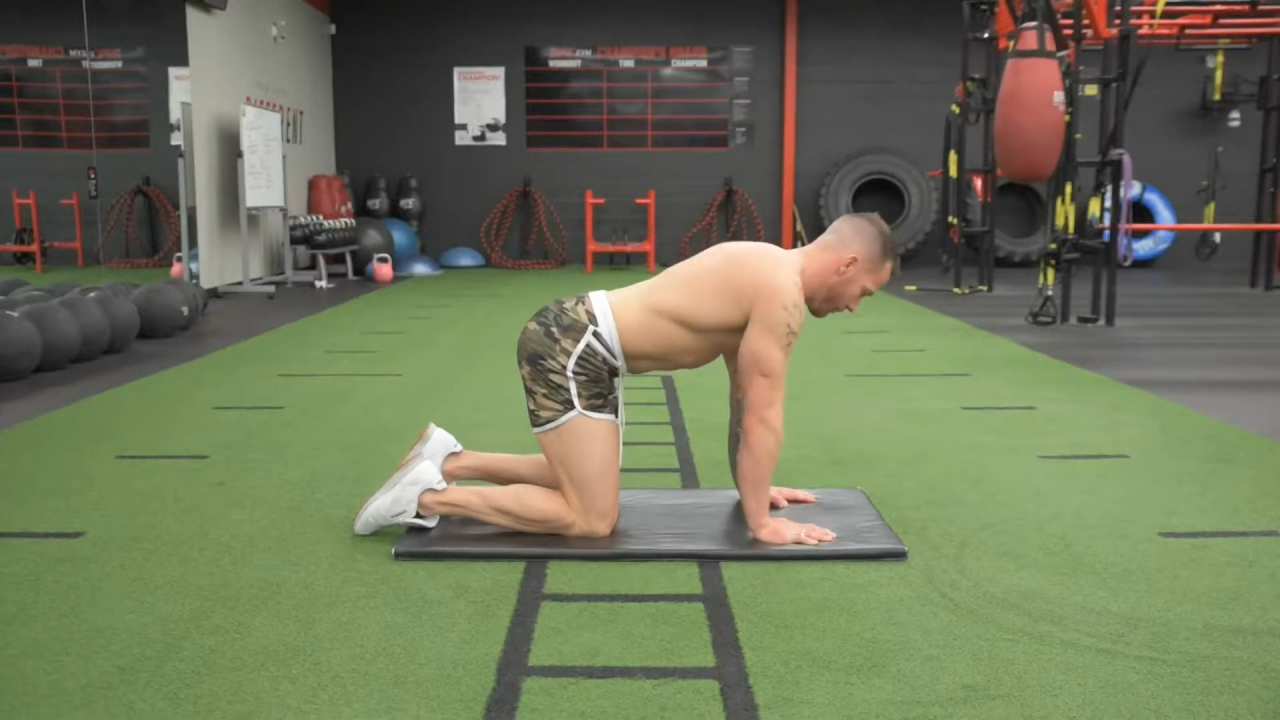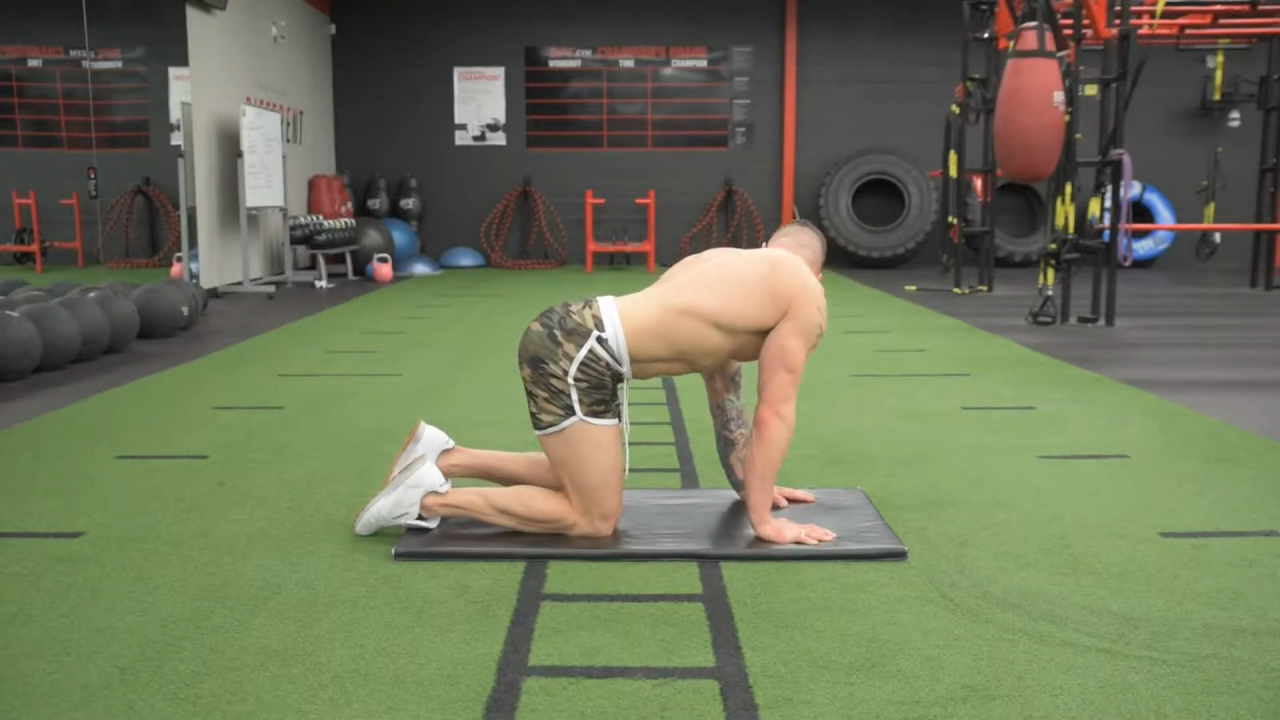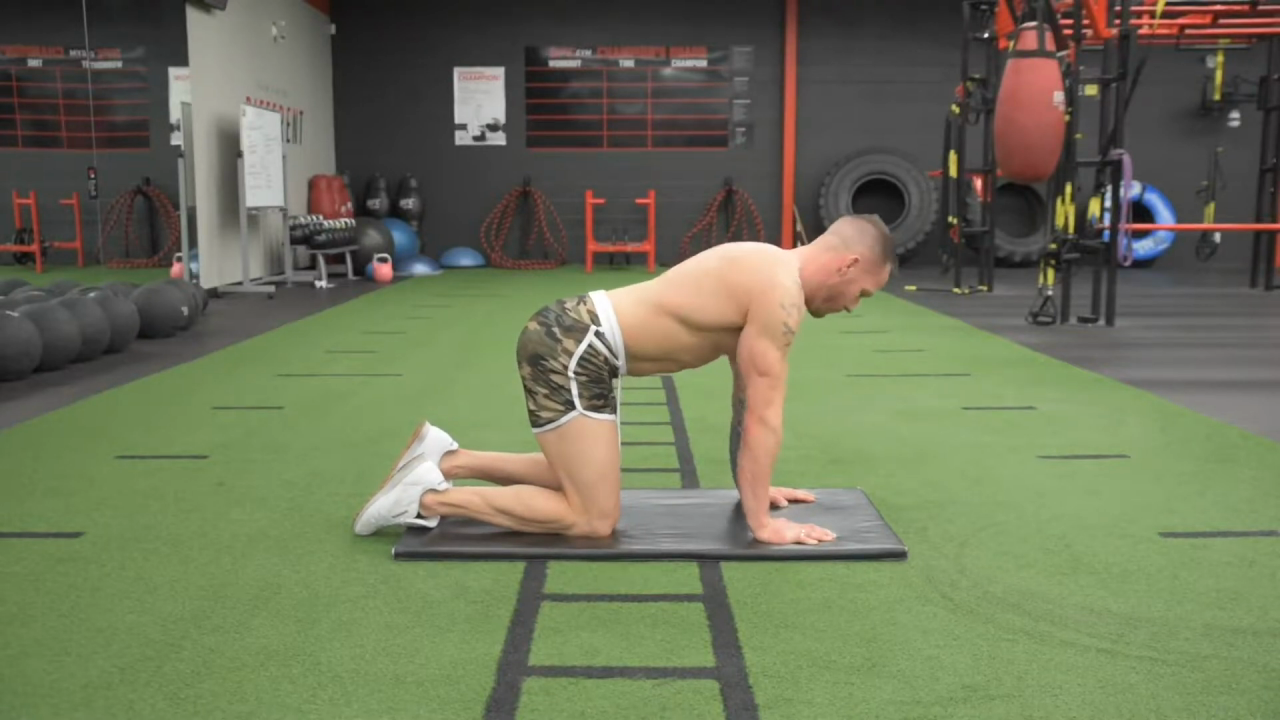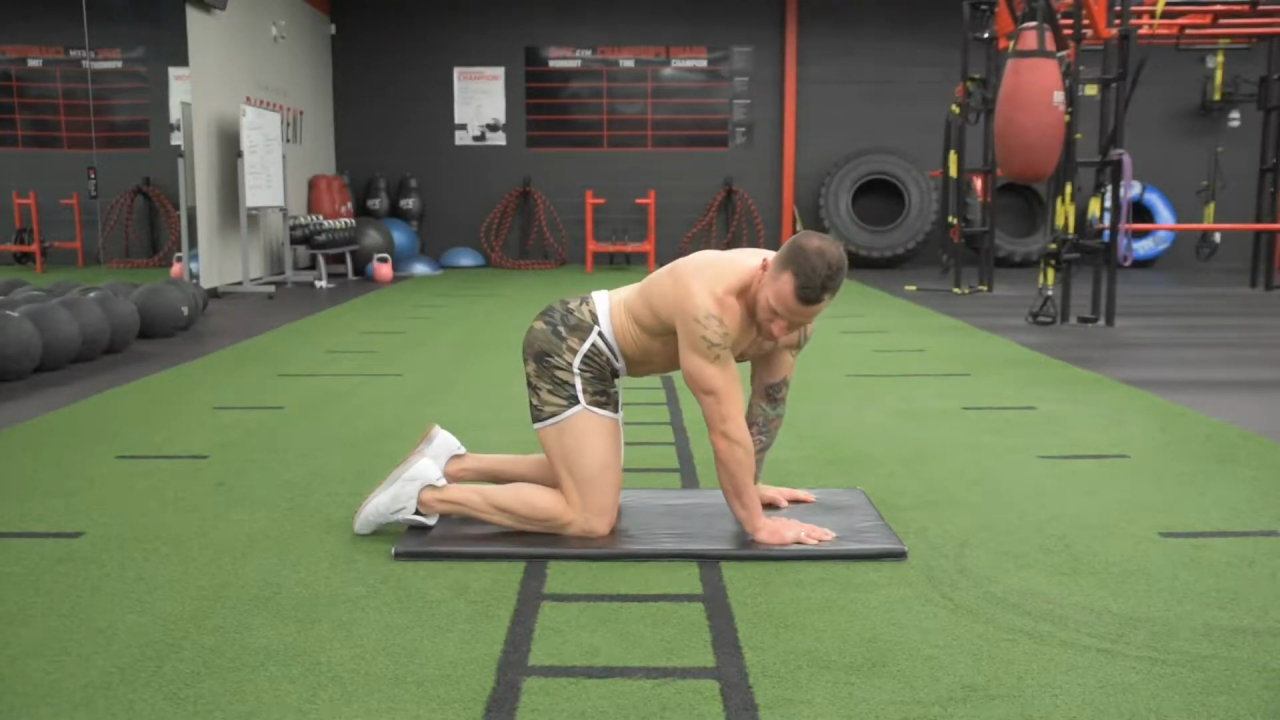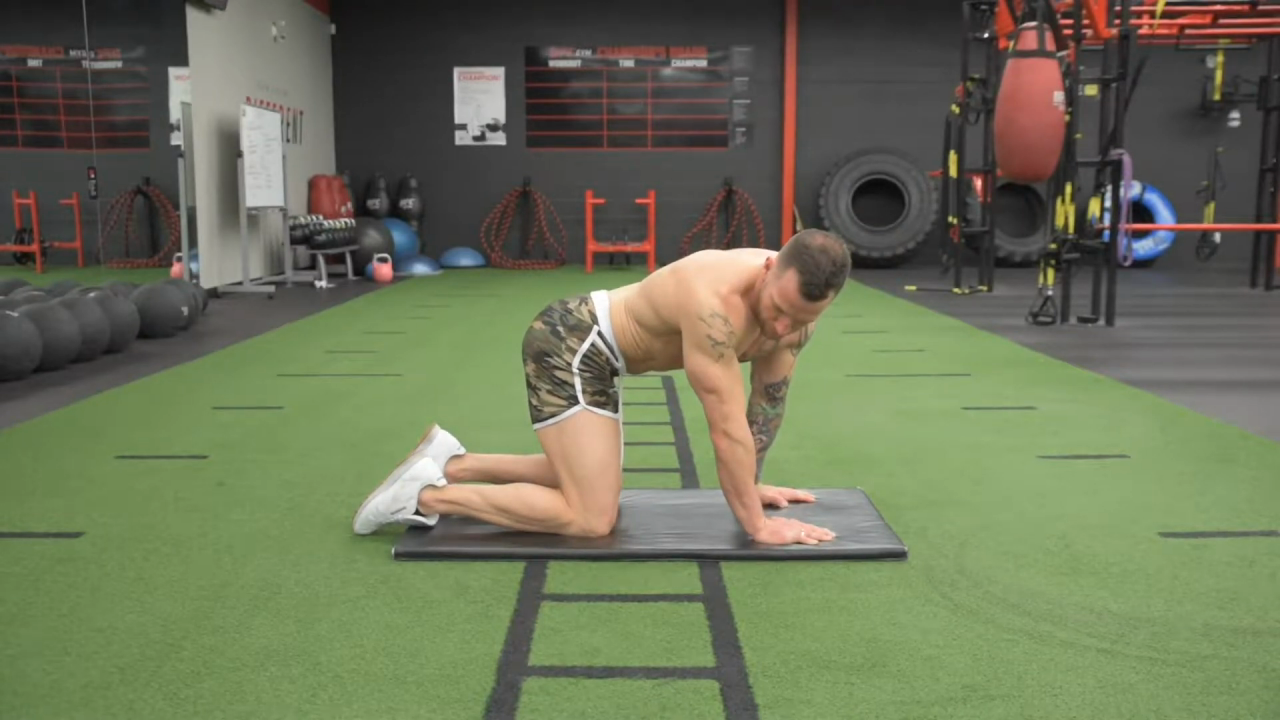
dt=1s
person 1, frame 1
left shoulder: (766, 273)
right shoulder: (783, 293)
left elbow: (745, 396)
right elbow: (762, 416)
left wrist: (754, 486)
right wrist: (760, 521)
left hip: (572, 341)
right hip: (568, 350)
left knee: (583, 480)
right knee: (593, 519)
left ankle: (449, 461)
right ankle: (426, 496)
person 1, frame 2
left shoulder: (734, 263)
right shoulder: (806, 297)
left elbow: (725, 395)
right elbow: (776, 413)
left wrist: (751, 485)
right wrist: (763, 518)
left hip: (569, 335)
right hip: (577, 356)
left knee: (583, 479)
right knee: (595, 520)
left ankle: (443, 458)
right ankle: (427, 497)
person 1, frame 3
left shoulder: (764, 273)
right shoulder: (781, 292)
left elbow: (746, 397)
right elbow: (763, 416)
left wrist: (752, 485)
right wrist: (761, 521)
left hip: (572, 338)
right hip: (571, 351)
left knee: (584, 479)
right knee: (594, 519)
left ankle: (446, 459)
right ankle: (428, 496)
person 1, frame 4
left shoulder: (792, 303)
right shoulder: (711, 302)
left elbow: (768, 404)
right elbow: (727, 429)
left wrist: (750, 485)
right wrist: (757, 523)
left hip: (591, 353)
right hip: (567, 347)
left knee: (588, 480)
right knee: (592, 519)
left ankle: (453, 462)
right ankle: (426, 494)
person 1, frame 5
left shoulder: (795, 303)
right shoulder: (715, 302)
left elbow: (768, 403)
right elbow: (728, 428)
left wrist: (750, 485)
right wrist: (755, 523)
left hip: (590, 352)
right hip: (566, 346)
left knee: (589, 480)
right knee: (592, 519)
left ankle: (453, 464)
right ankle: (425, 494)
